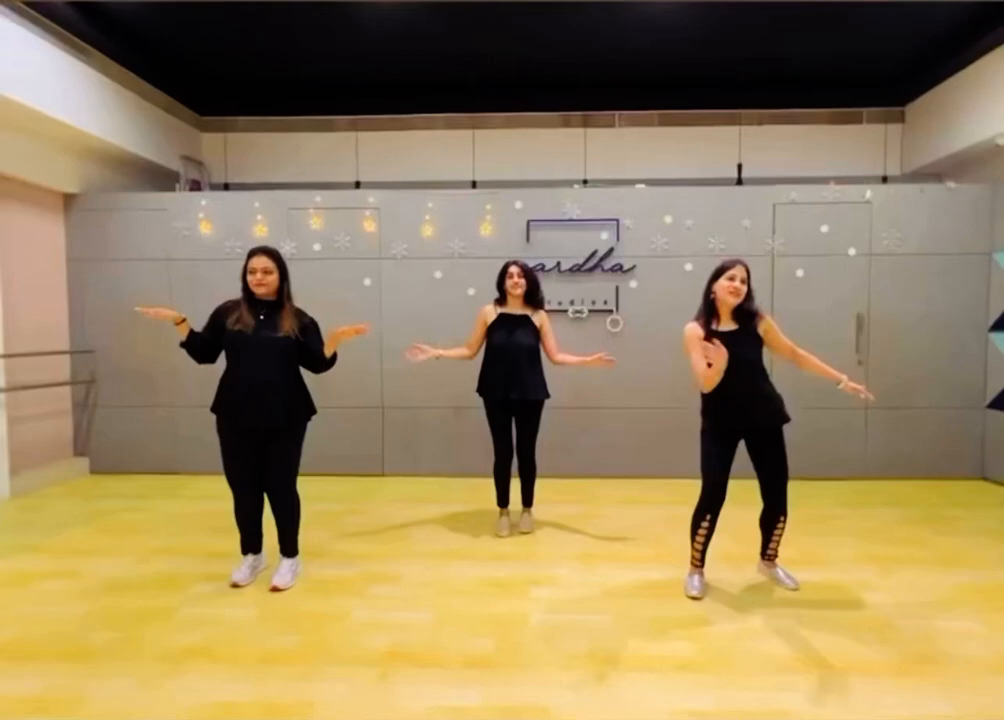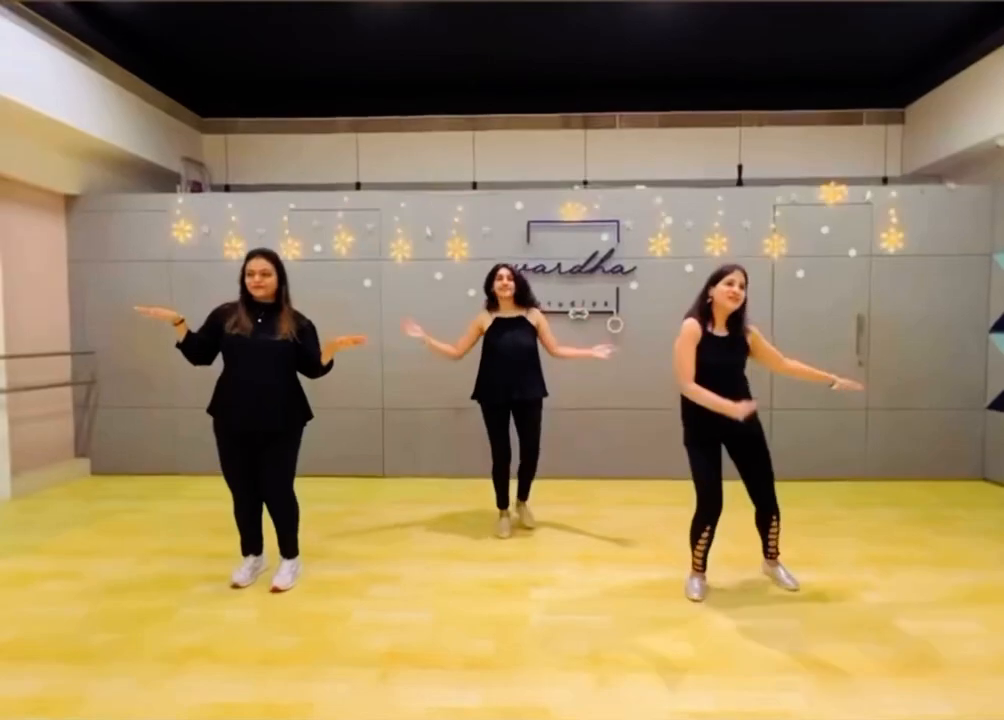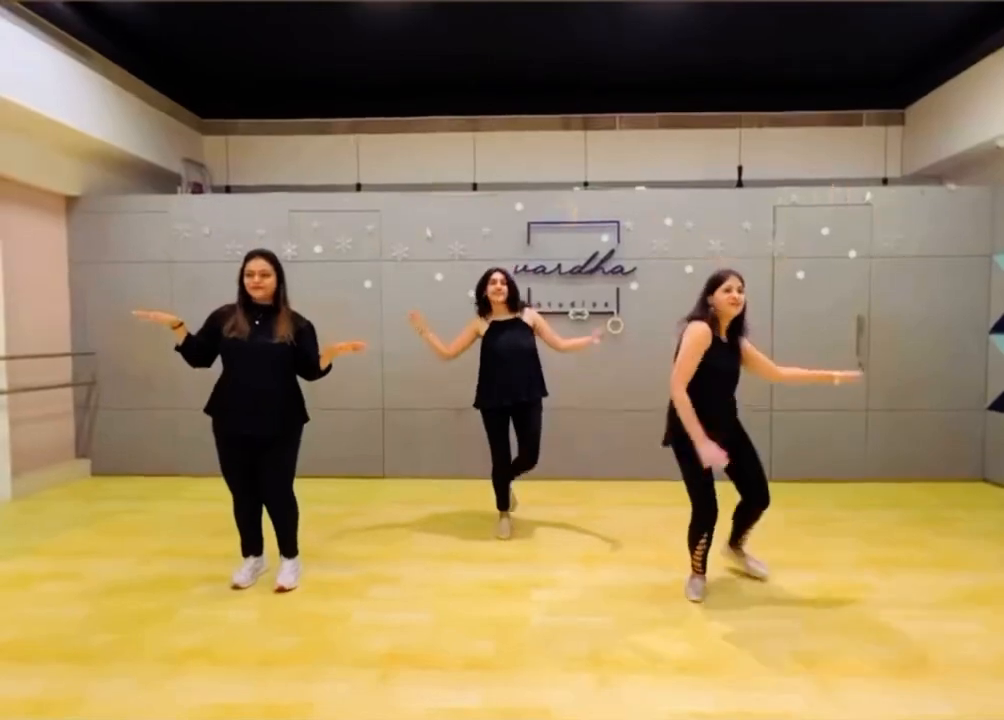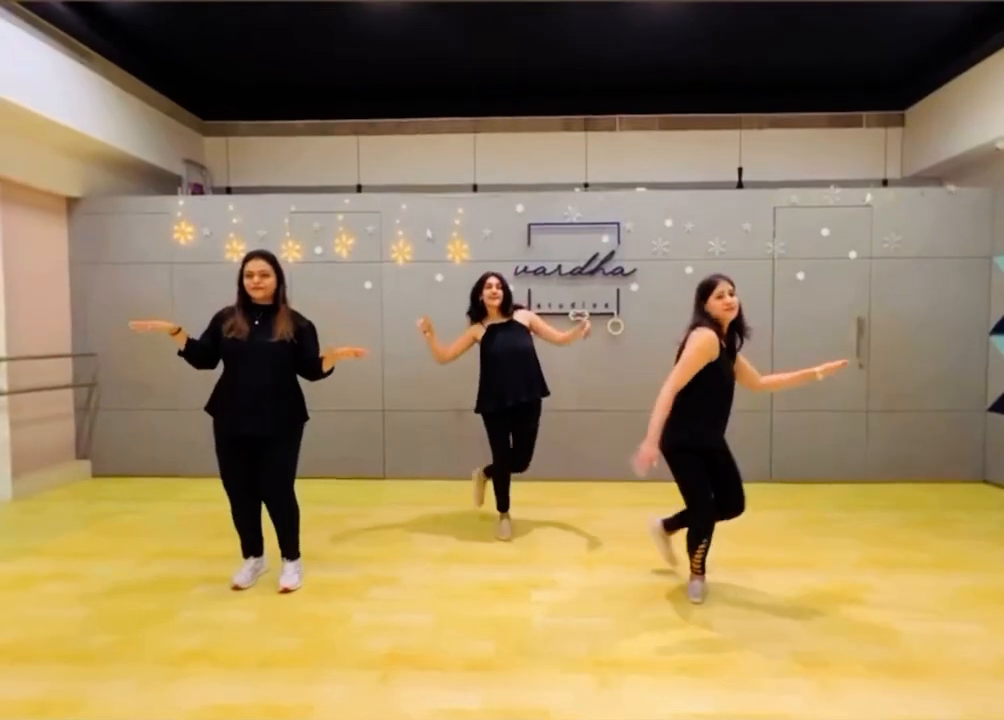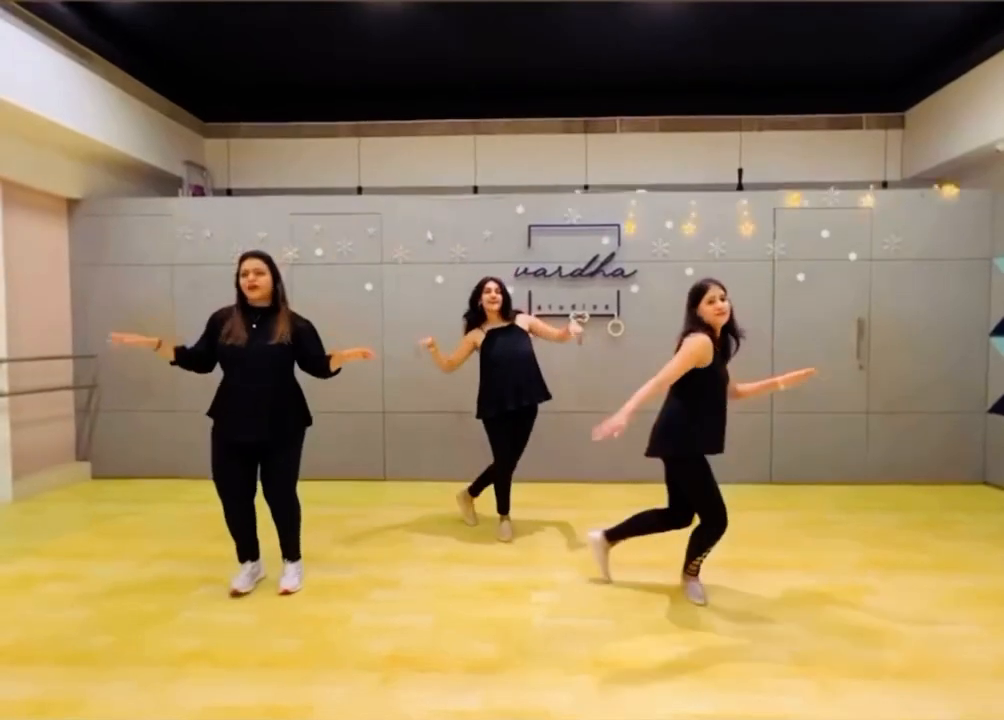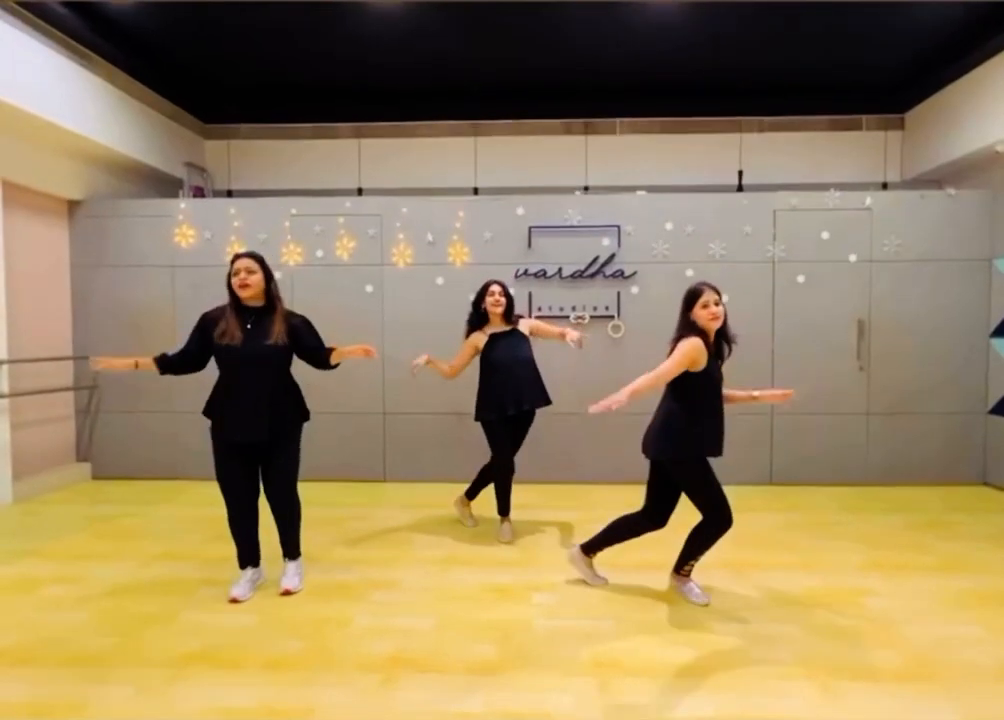
dt=0.1s
person 1, frame 1
left shoulder: (298, 320)
right shoulder: (228, 313)
left elbow: (316, 363)
right elbow: (203, 353)
left wrist: (336, 340)
right wrist: (179, 321)
left hip: (284, 418)
right hip: (235, 417)
left knee: (281, 486)
right knee: (244, 488)
left ankle: (289, 559)
right ankle: (251, 556)
person 1, frame 2
left shoulder: (296, 323)
right shoulder: (226, 316)
left elbow: (313, 368)
right elbow: (199, 354)
left wrist: (334, 346)
right wrist: (177, 322)
left hip: (281, 422)
right hip: (232, 420)
left knee: (277, 489)
right knee: (243, 491)
left ankle: (289, 559)
right ankle: (252, 557)
person 1, frame 3
left shoulder: (295, 325)
right shoulder: (225, 318)
left elbow: (309, 370)
right elbow: (199, 356)
left wrist: (334, 351)
right wrist: (175, 325)
left hip: (280, 423)
right hip: (231, 421)
left knee: (277, 490)
right knee: (243, 491)
left ankle: (290, 560)
right ankle: (252, 558)
person 1, frame 4
left shoulder: (295, 324)
right shoulder: (226, 320)
left elbow: (311, 370)
right elbow: (203, 358)
left wrist: (335, 355)
right wrist: (174, 331)
left hip: (280, 424)
right hip: (232, 421)
left knee: (277, 491)
right knee: (240, 492)
left ankle: (292, 561)
right ankle: (252, 558)
person 1, frame 5
left shoulder: (293, 325)
right shoulder: (224, 321)
left elbow: (318, 366)
right elbow: (200, 360)
left wrist: (346, 357)
right wrist: (156, 345)
left hip: (282, 425)
right hip: (232, 425)
left knee: (281, 495)
right knee: (233, 494)
left ankle: (292, 563)
right ankle: (249, 564)
person 1, frame 6
left shoulder: (290, 323)
right shoulder: (215, 322)
left elbow: (319, 355)
right elbow: (187, 361)
left wrist: (346, 351)
right wrist: (134, 363)
left hip: (280, 424)
right hip: (230, 425)
left knee: (282, 493)
right knee: (239, 498)
left ankle: (293, 562)
right ankle: (250, 569)
person 2, frame 1
left shoulder: (757, 322)
right shoulder: (695, 331)
left elbow: (796, 354)
right elbow: (706, 383)
left wrist: (841, 380)
right wrist: (718, 365)
left hip: (762, 416)
right hip: (720, 422)
left knee: (776, 495)
right knee: (712, 495)
left ankle: (769, 561)
right ankle: (696, 568)
person 2, frame 2
left shoulder: (744, 332)
right shoulder: (692, 328)
left elbow: (781, 364)
right elbow: (687, 385)
left wrist: (833, 379)
right wrist: (727, 407)
left hip: (743, 425)
right hip: (702, 428)
left knee: (765, 496)
right knee: (710, 503)
left ankle: (771, 561)
right ankle: (696, 572)
person 2, frame 3
left shoulder: (736, 338)
right shoulder: (698, 330)
left elbow: (776, 373)
right elbow: (677, 389)
left wrist: (832, 376)
right wrist: (701, 442)
left hip: (726, 427)
right hip: (692, 434)
left knee: (758, 495)
right knee: (706, 508)
left ankle: (737, 549)
right ankle: (697, 573)
person 2, frame 4
left shoulder: (727, 342)
right shoulder: (705, 337)
left elbow: (756, 383)
right elbow: (670, 387)
left wrist: (814, 373)
right wrist: (652, 437)
left hip: (708, 437)
right hip: (683, 438)
left knee: (732, 503)
right knee: (703, 511)
left ankle: (665, 528)
right ankle: (696, 573)
person 2, frame 5
left shoulder: (719, 343)
right shoulder: (700, 341)
left elbow: (731, 392)
right elbow: (662, 380)
left wrist: (780, 382)
right wrist: (625, 413)
left hip: (686, 441)
right hip: (681, 442)
left knee: (680, 514)
right knee: (714, 518)
left ankle: (606, 538)
right ankle: (690, 575)
person 2, frame 6
left shoulder: (711, 347)
right shoulder: (693, 346)
left elbow: (713, 393)
right elbow: (656, 377)
left wrist: (758, 396)
right wrist: (621, 395)
left hip: (676, 444)
right hip: (676, 445)
left knee: (654, 516)
right knee: (719, 516)
left ankle: (584, 552)
right ankle: (681, 576)
person 3, frame 1
left shoulder: (538, 316)
right shoulder: (489, 313)
left elbow: (555, 356)
right elbow: (469, 351)
left wrist: (589, 360)
right wrist: (435, 353)
left hip: (529, 393)
right hip: (496, 393)
left knee: (526, 452)
right knee: (503, 452)
left ankle: (528, 509)
right ankle: (503, 511)
person 3, frame 2
left shoulder: (533, 315)
right shoulder: (484, 318)
left elbow: (556, 349)
right elbow: (457, 351)
left wrist: (591, 352)
right wrist: (424, 337)
left hip: (528, 394)
right hip: (493, 396)
left knee: (530, 453)
right knee: (500, 454)
left ankle: (522, 503)
right ankle: (503, 512)
person 3, frame 3
left shoulder: (528, 315)
right shoulder: (480, 324)
left elbow: (559, 344)
right elbow: (447, 353)
left wrist: (588, 341)
right wrist: (424, 331)
left hip: (528, 398)
right hip: (494, 400)
left knee: (530, 457)
right knee: (500, 457)
left ankle: (505, 480)
right ankle: (503, 513)
person 3, frame 4
left shoulder: (523, 316)
right shoulder: (477, 329)
left elbow: (558, 338)
right elbow: (444, 356)
left wrist: (579, 330)
right wrist: (428, 332)
left hip: (527, 399)
right hip: (495, 402)
left knee: (521, 460)
right knee: (502, 459)
left ankle: (484, 475)
right ankle: (503, 515)
person 3, frame 5
left shoulder: (522, 321)
right shoulder: (477, 334)
left elbow: (559, 336)
right elbow: (449, 365)
left wrist: (571, 328)
right wrist: (433, 347)
left hip: (526, 404)
right hip: (496, 407)
left knee: (508, 461)
right knee: (505, 462)
left ankle: (469, 496)
right ankle: (504, 517)
person 3, frame 6
left shoulder: (524, 325)
right shoulder: (478, 337)
left elbow: (559, 332)
right elbow: (451, 371)
left wrist: (570, 333)
right wrist: (429, 360)
left hip: (524, 407)
right hip: (494, 410)
left knee: (502, 462)
right knee: (504, 464)
left ankle: (465, 499)
right ankle: (504, 519)
